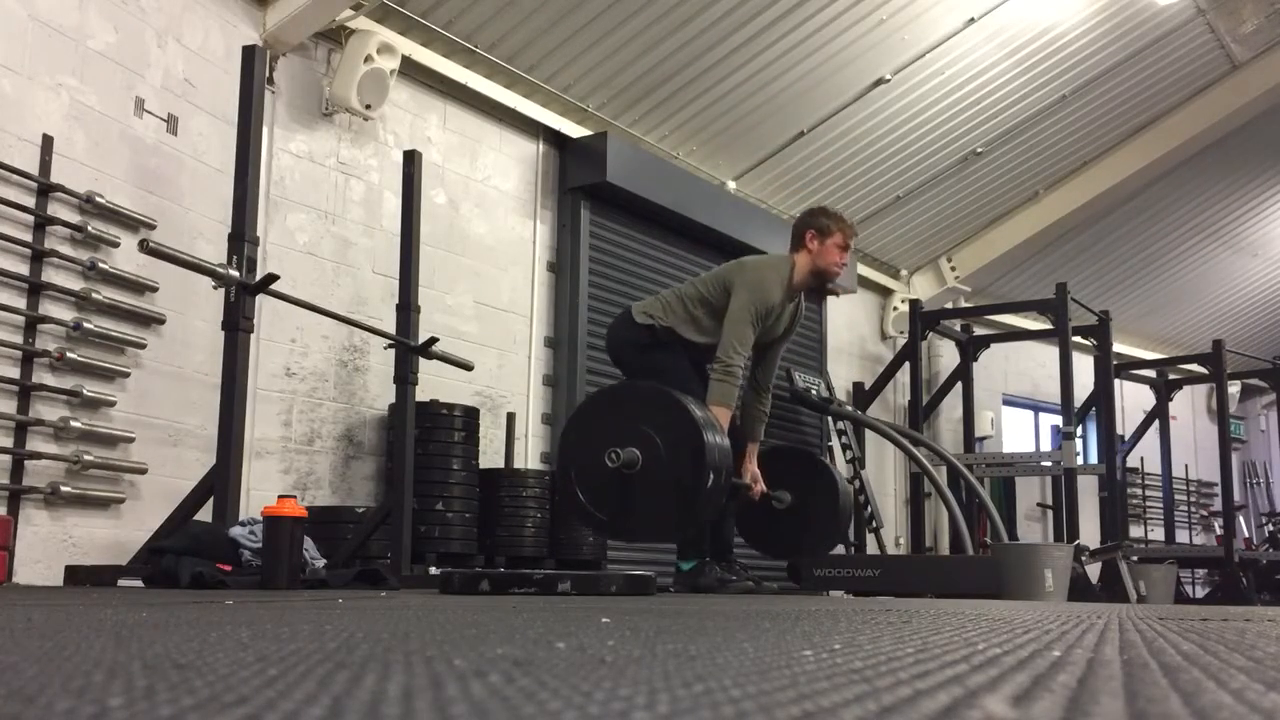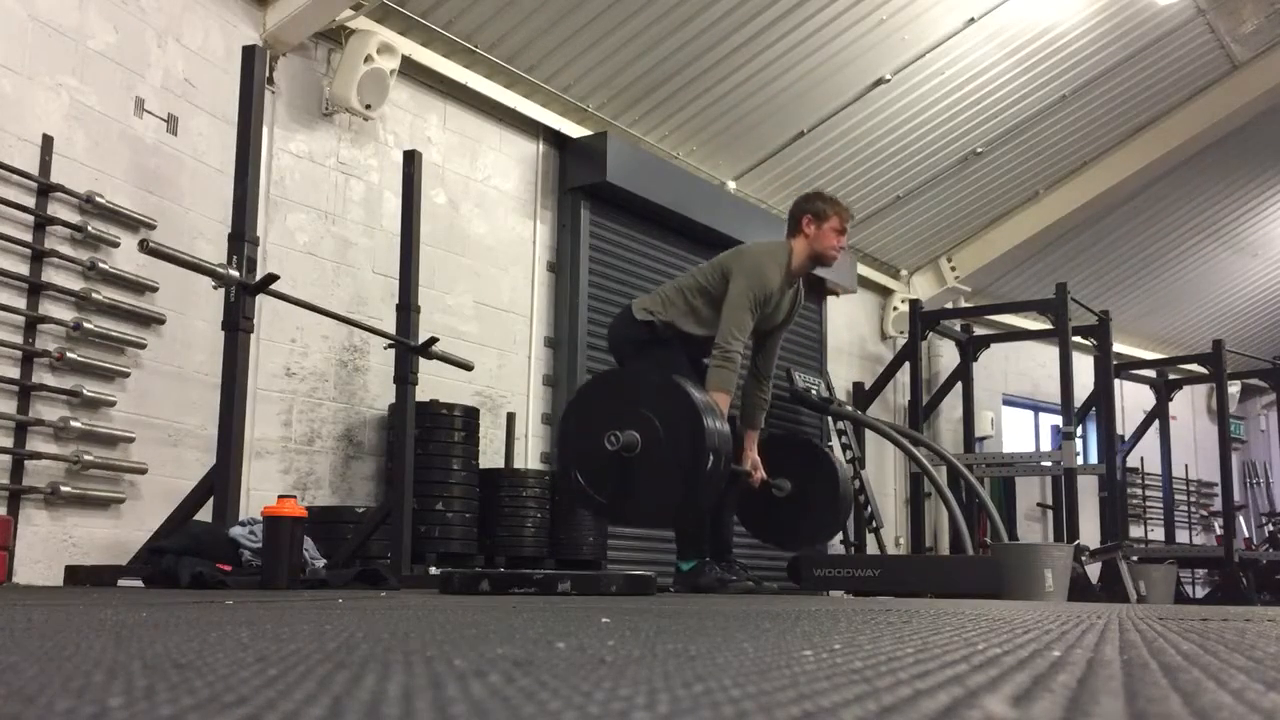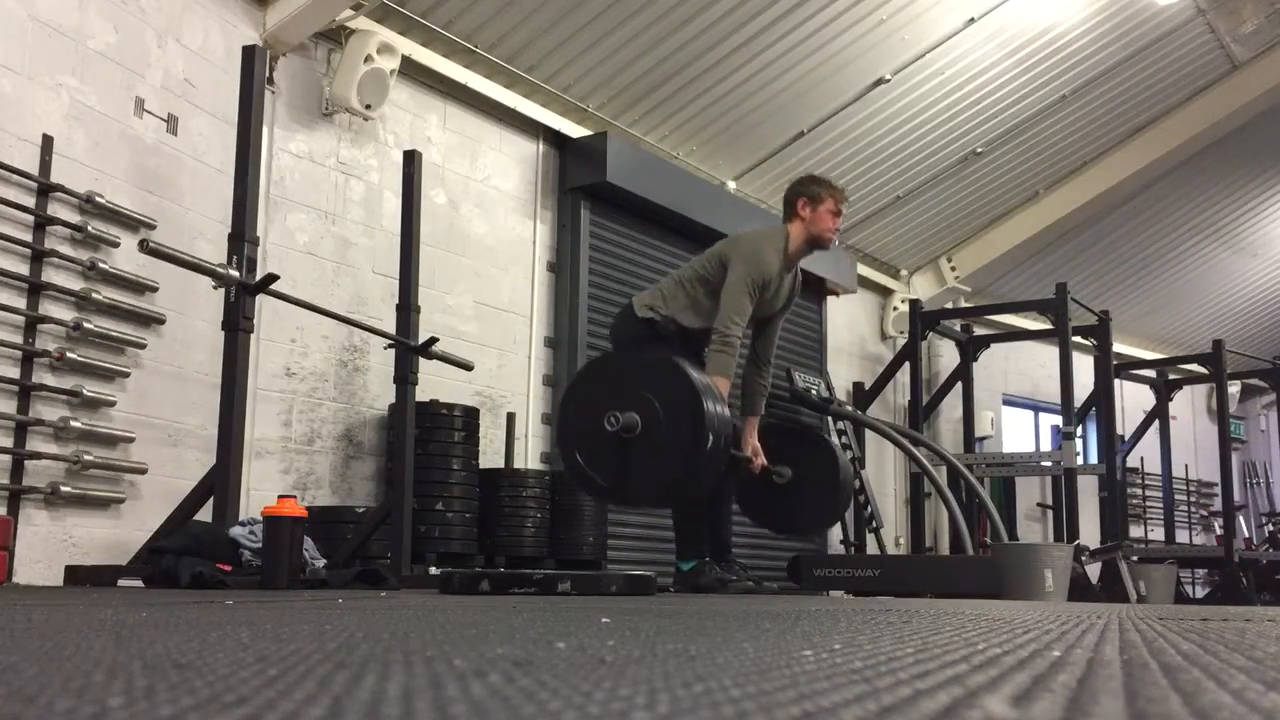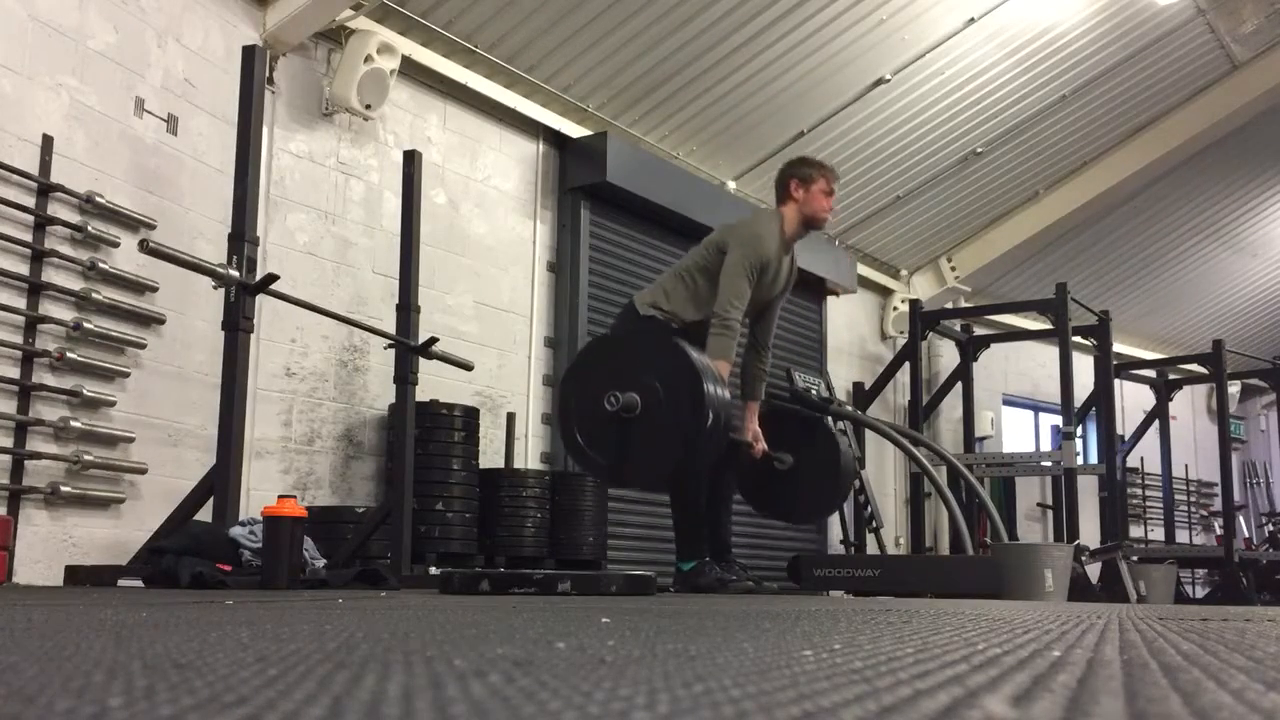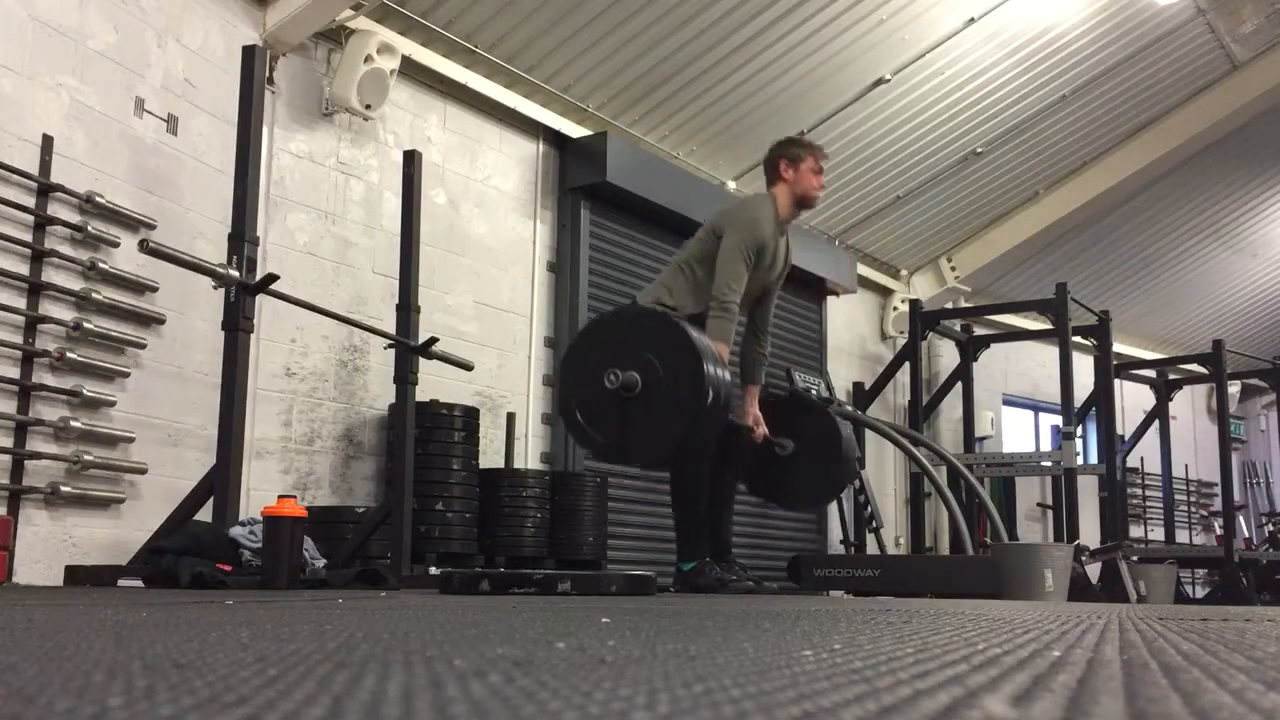
dt=0.1s
person 1, frame 1
left shoulder: (794, 305)
right shoulder: (762, 279)
left elbow: (760, 387)
right elbow: (729, 366)
left wrist: (750, 460)
left hip: (678, 346)
right hip: (643, 336)
left knee: (730, 445)
left ankle: (722, 560)
right ankle: (693, 566)
person 1, frame 2
left shoulder: (793, 293)
right shoulder: (760, 265)
left elbow: (761, 375)
right elbow: (728, 351)
left wrist: (750, 447)
left hip: (678, 342)
right hip: (644, 332)
left ankle: (721, 560)
right ankle: (693, 566)
person 1, frame 3
left shoulder: (791, 277)
right shoulder: (758, 252)
left elbow: (761, 361)
right elbow: (726, 337)
left wrist: (750, 433)
left hip: (680, 337)
right hip: (647, 328)
left ankle: (720, 560)
right ankle: (692, 566)
person 1, frame 4
left shoulder: (787, 262)
right shoulder: (756, 235)
left elbow: (759, 346)
right elbow: (725, 320)
left wrist: (750, 418)
left hip: (682, 334)
right hip: (651, 325)
left ankle: (719, 559)
right ankle: (692, 566)
person 1, frame 5
left shoulder: (782, 245)
right shoulder: (750, 218)
left elbow: (759, 330)
right elbow: (724, 305)
left wrist: (751, 404)
left knee: (730, 440)
right knee: (697, 434)
left ankle: (720, 559)
right ankle: (693, 565)
